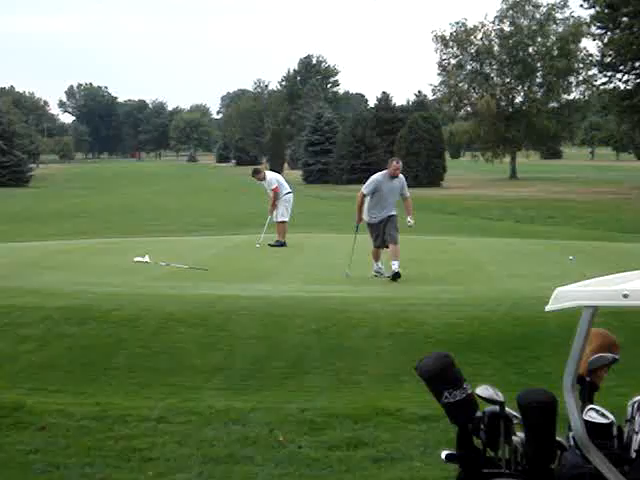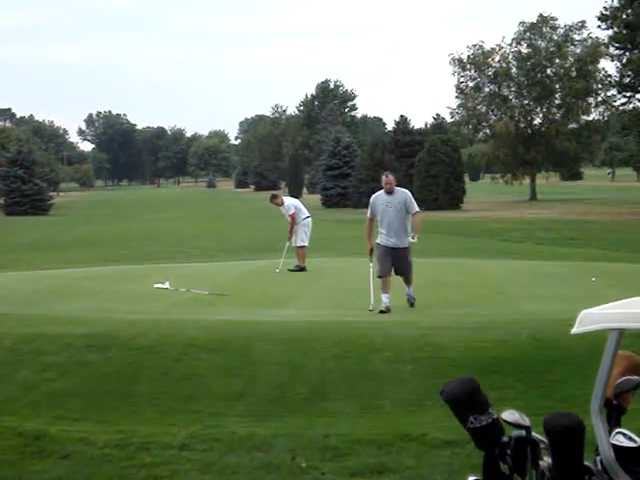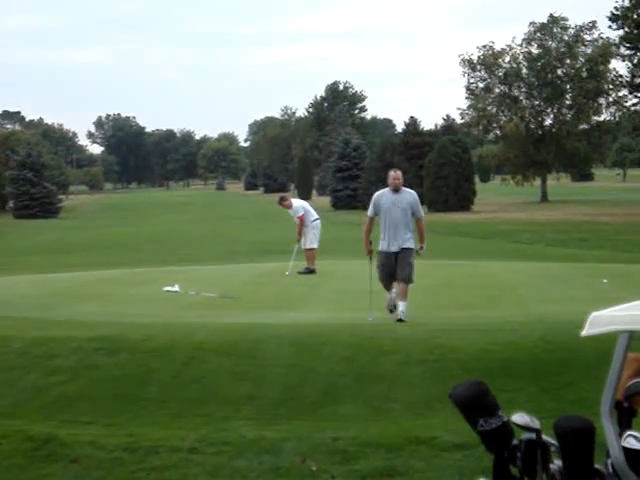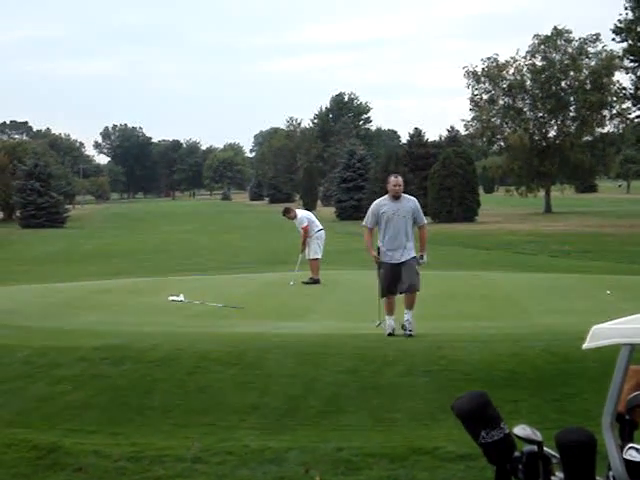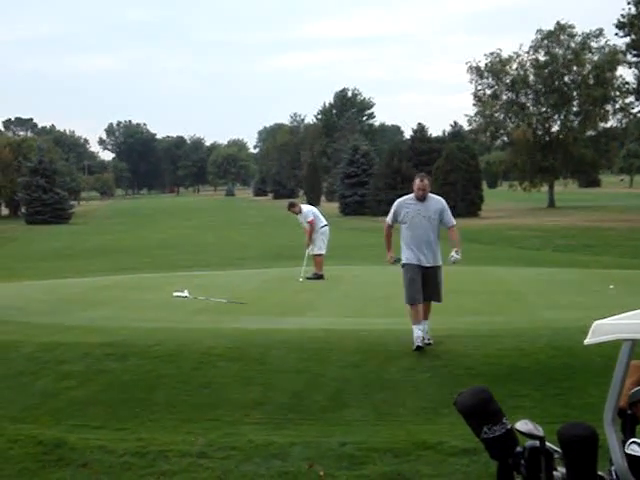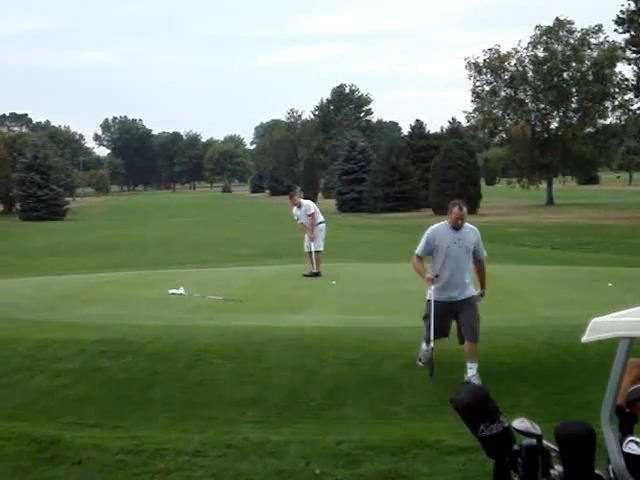
dt=0.7s
person 1, frame 1
left shoulder: (401, 179)
right shoulder: (376, 179)
left elbow: (406, 198)
right elbow: (361, 195)
left wrist: (409, 216)
right wrist: (358, 215)
left hip: (390, 214)
right hip: (373, 216)
left knee: (393, 240)
right knee: (378, 244)
left ankle: (395, 269)
right ankle: (377, 267)
person 1, frame 2
left shoulder: (405, 194)
right shoulder: (375, 198)
left elbow: (415, 214)
right elbow: (370, 220)
left wrist: (414, 234)
right wrist: (369, 242)
left hip: (402, 242)
right hip: (383, 242)
left knee: (406, 273)
right knee: (384, 272)
left ankle: (409, 292)
right ankle: (385, 303)
person 1, frame 3
left shoulder: (411, 195)
right shoulder: (379, 196)
left elbow: (419, 220)
right elbow: (370, 219)
left wrist: (422, 243)
right wrist: (366, 242)
left hip: (406, 244)
right hip: (386, 245)
left knee: (403, 278)
right knee: (385, 278)
left ankle: (402, 310)
right ankle: (391, 293)
person 1, frame 4
left shoulder: (412, 203)
right shoulder: (378, 205)
left elbow: (421, 227)
right elbow: (368, 229)
left wrist: (422, 252)
right wrist: (371, 250)
left hip: (408, 255)
right hip: (386, 256)
left knee: (412, 287)
right knee: (389, 292)
left ankle: (408, 318)
right ankle: (390, 323)
person 1, frame 5
left shoulder: (439, 203)
right shoulder: (401, 204)
left elbow: (451, 226)
right elbow: (388, 225)
left wrist: (456, 249)
right wrist: (389, 251)
left hip: (433, 260)
right hip: (411, 260)
left knee: (428, 298)
right knee: (414, 298)
left ankle: (424, 328)
right ankle: (418, 335)
person 1, frame 6
left shoulder: (473, 232)
right shoulder: (434, 232)
left elbow: (479, 261)
right elbow: (417, 258)
left wrist: (483, 288)
right wrist: (425, 274)
left hip: (466, 294)
right hip: (440, 294)
left knee: (471, 334)
right knee: (432, 332)
left ankle: (472, 374)
right ankle: (425, 349)
